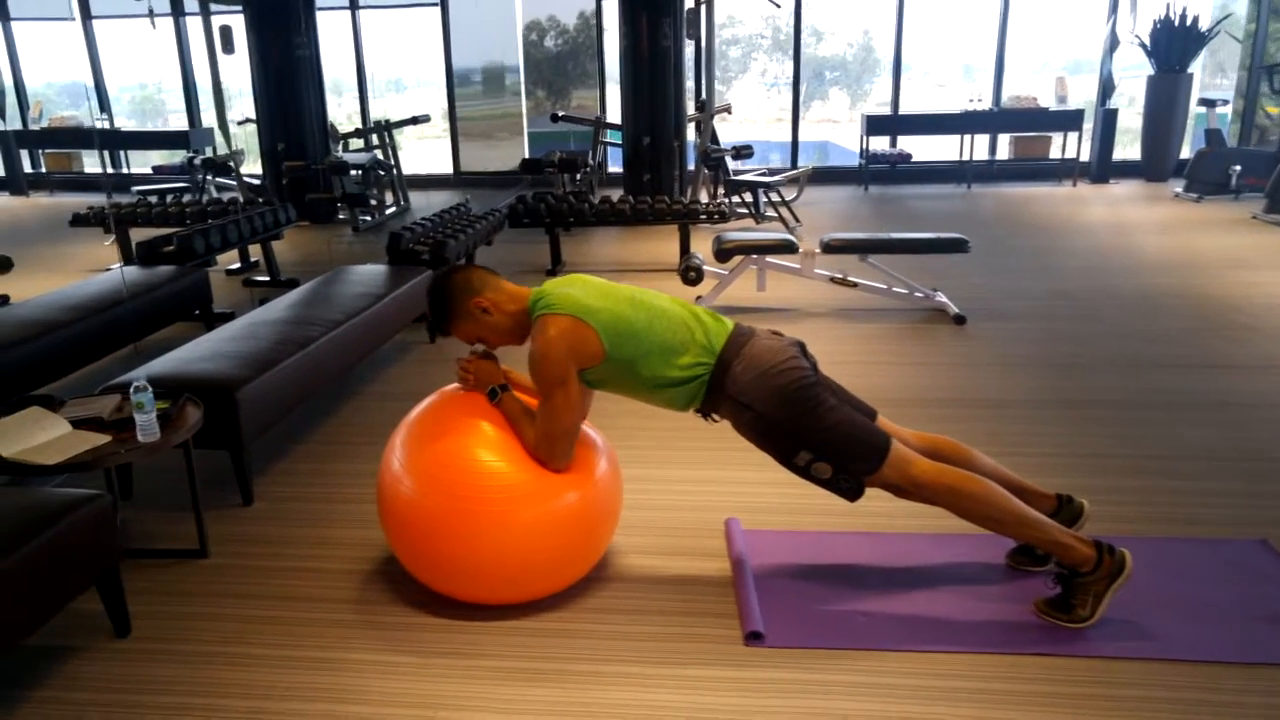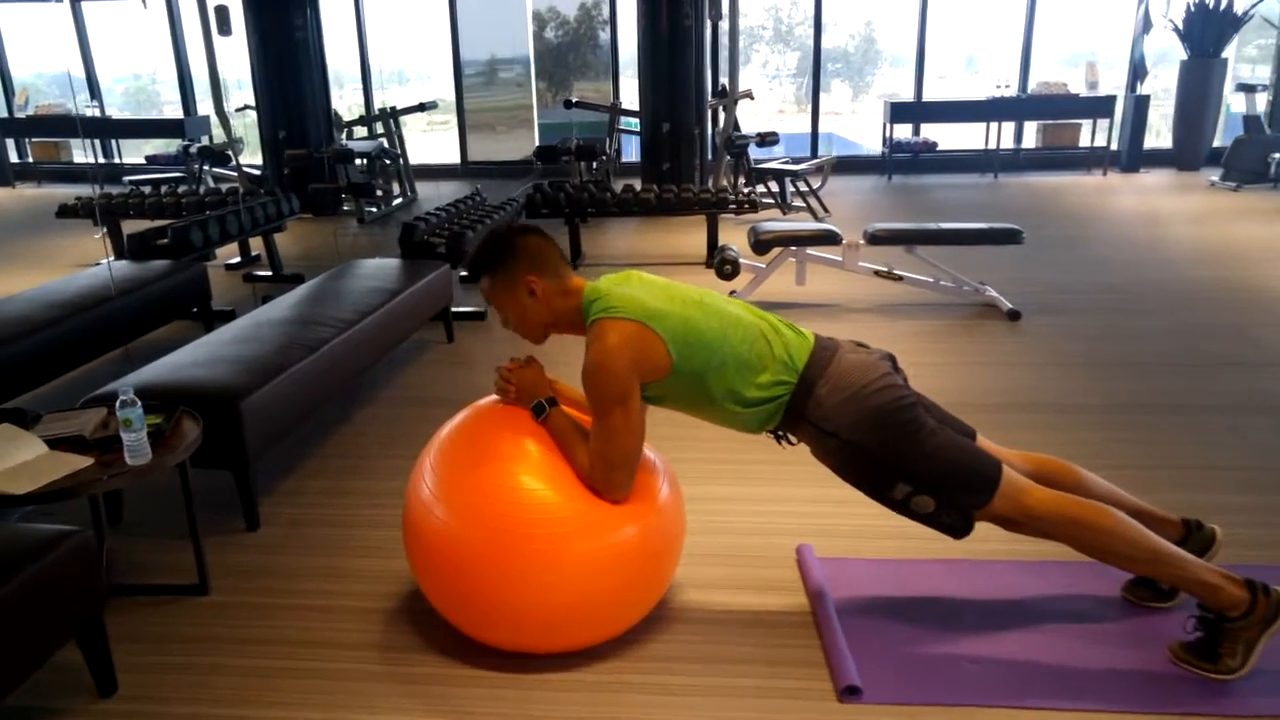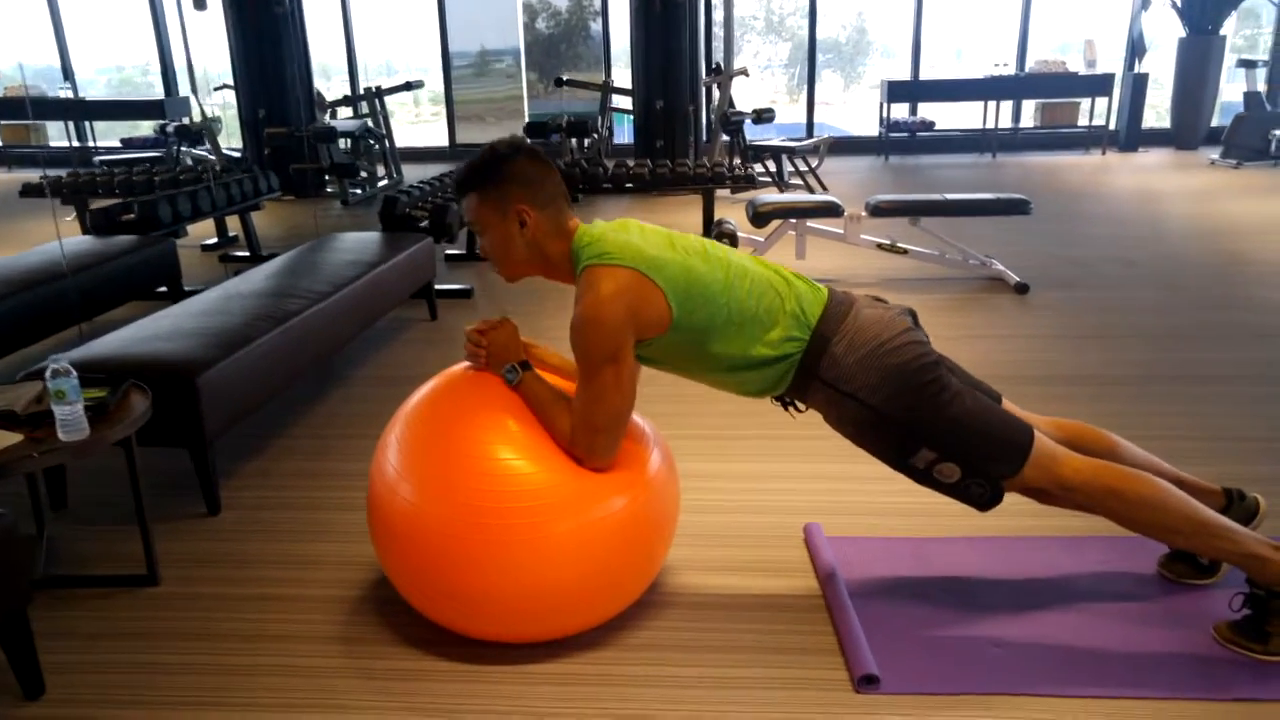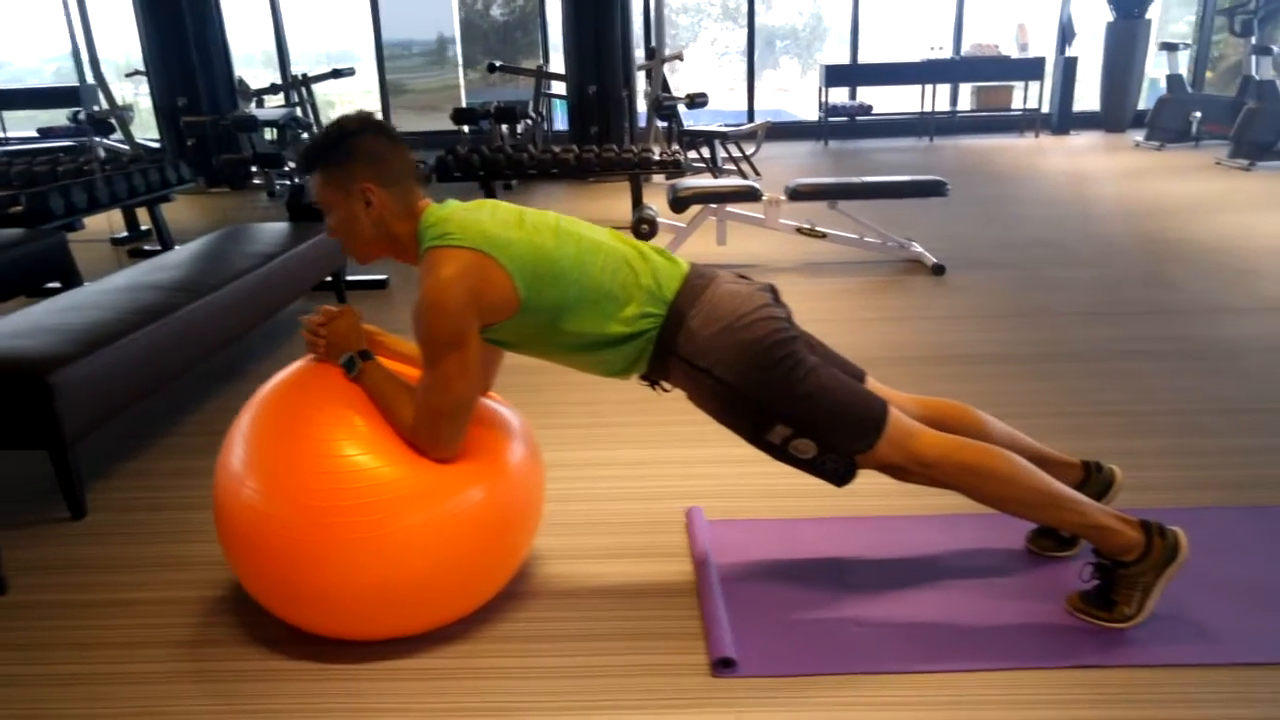
dt=0.7s
person 1, frame 1
left shoulder: (550, 336)
right shoulder: (560, 289)
left elbow: (556, 455)
right elbow: (574, 402)
left wrist: (497, 390)
left hip: (752, 388)
right hip: (758, 354)
left knee: (910, 476)
right knee: (903, 444)
person 1, frame 2
left shoulder: (609, 346)
right shoulder: (618, 288)
left elbow: (613, 480)
right elbow: (630, 413)
left wrist: (542, 404)
right wrist: (553, 391)
left hip: (839, 410)
right hip: (839, 370)
left knee: (1022, 503)
right knee: (1008, 467)
right ankle: (1177, 531)
person 1, frame 3
left shoulder: (603, 296)
right shoulder: (610, 239)
left elbow: (595, 446)
right elbow: (613, 382)
left wrist: (514, 371)
right wrist: (528, 353)
left hip: (853, 370)
right hip: (852, 330)
left knee: (1055, 475)
right knee: (1036, 438)
person 1, frame 4
left shoulder: (447, 279)
right shoulder: (464, 221)
left elbow: (443, 437)
right elbow: (473, 372)
left wrist: (356, 360)
right wrist: (373, 343)
left hip: (713, 344)
right hip: (714, 305)
left knee: (909, 449)
right knee: (897, 415)
left ankle: (1132, 542)
right ankle: (1075, 476)
